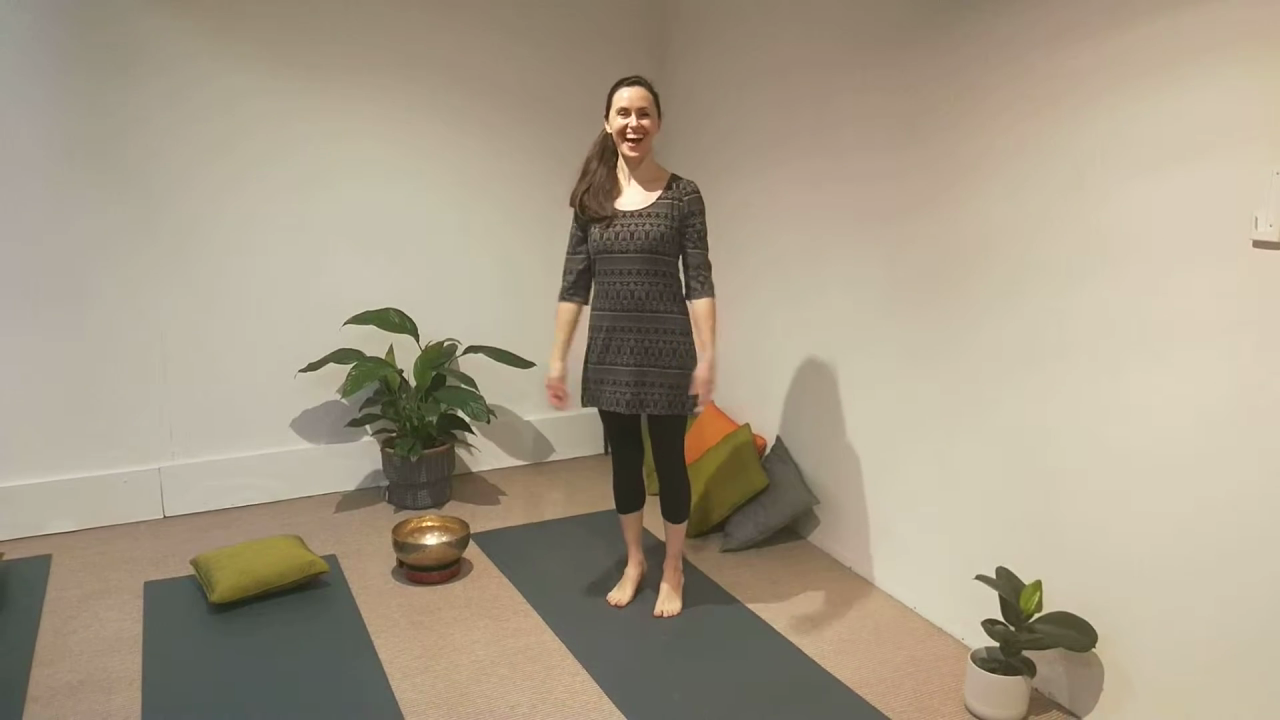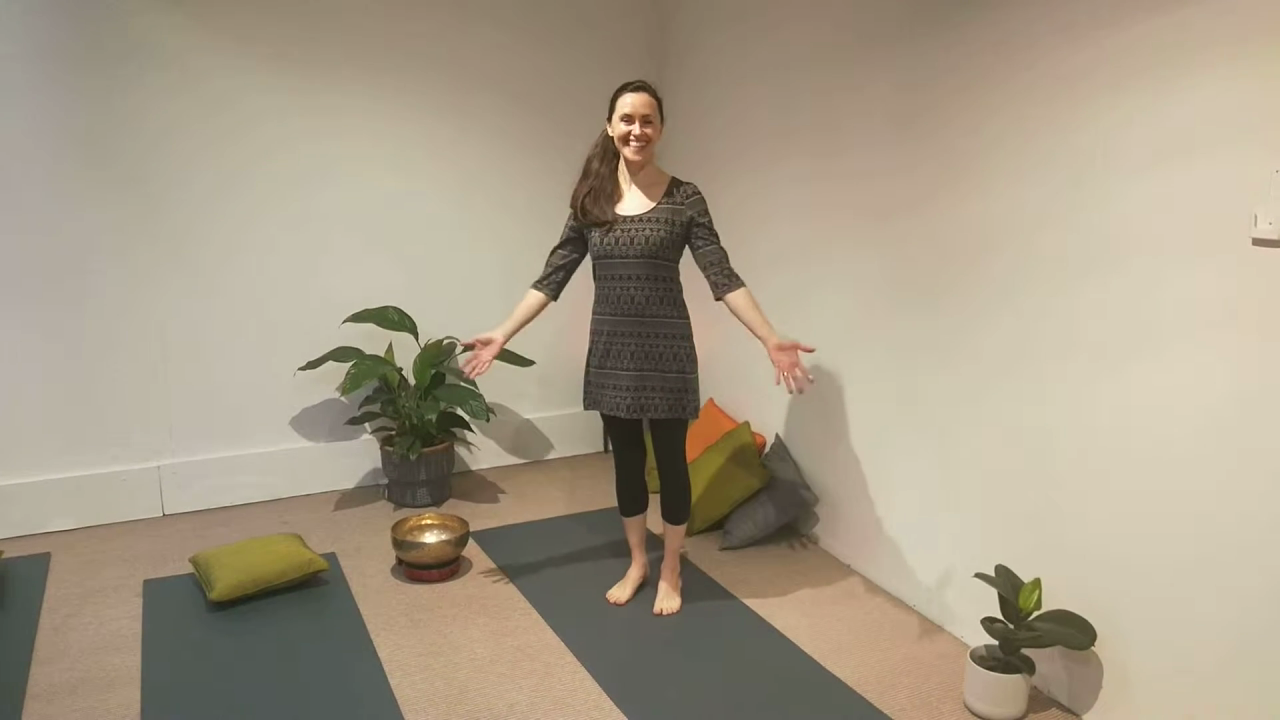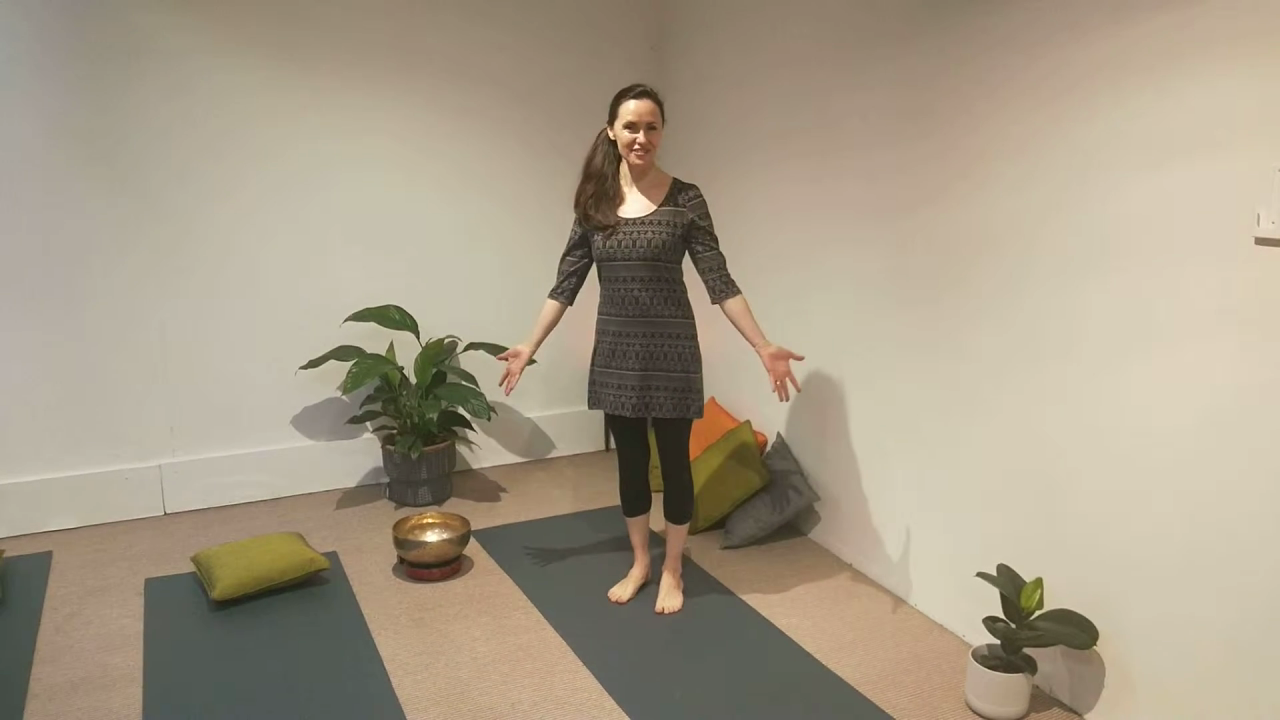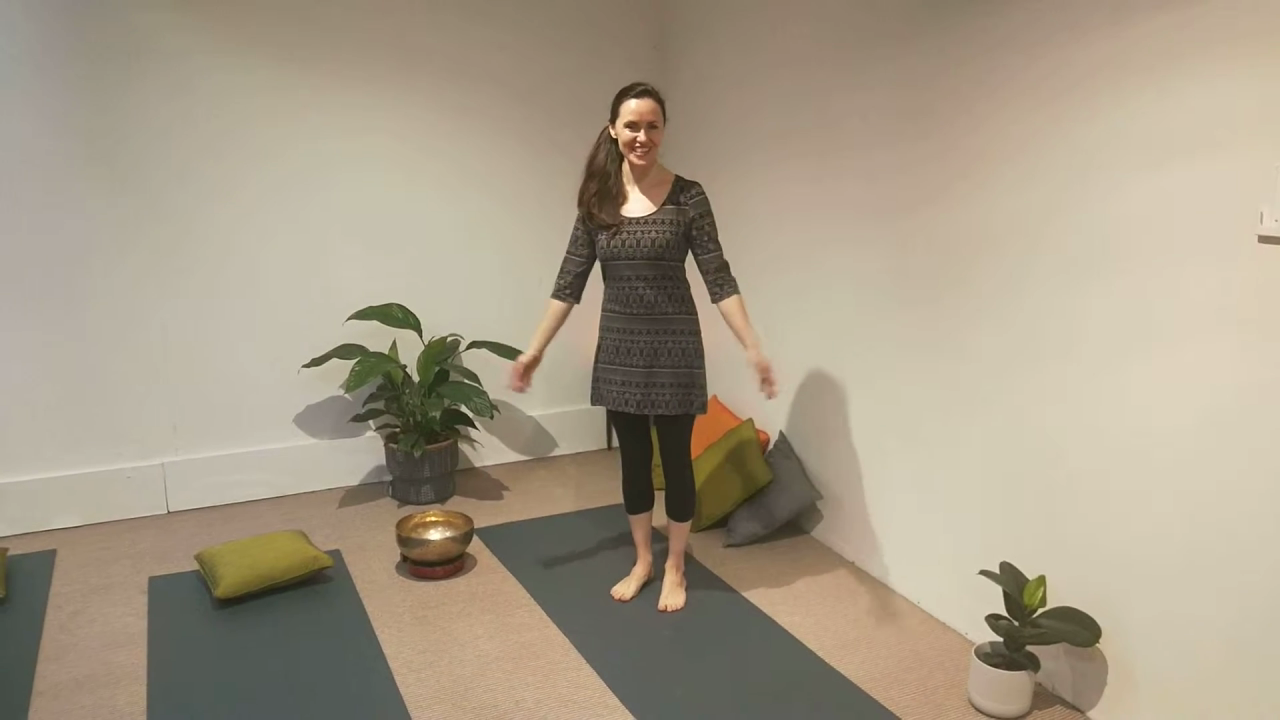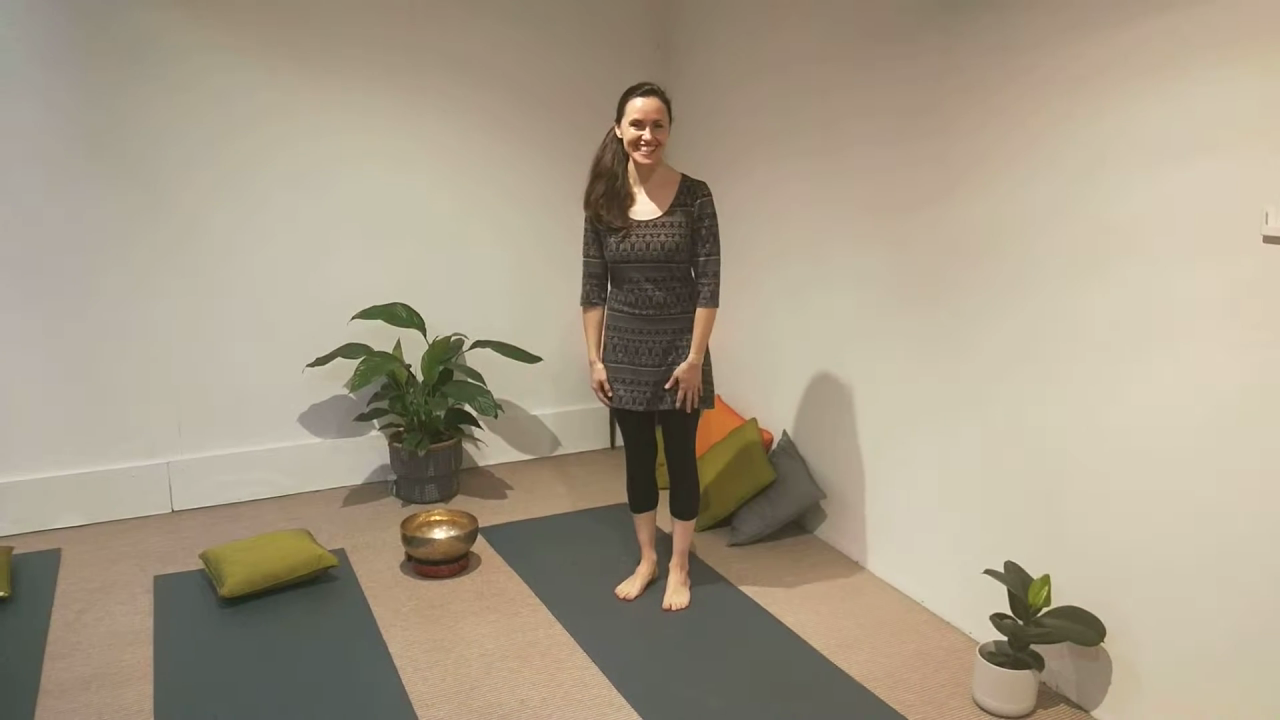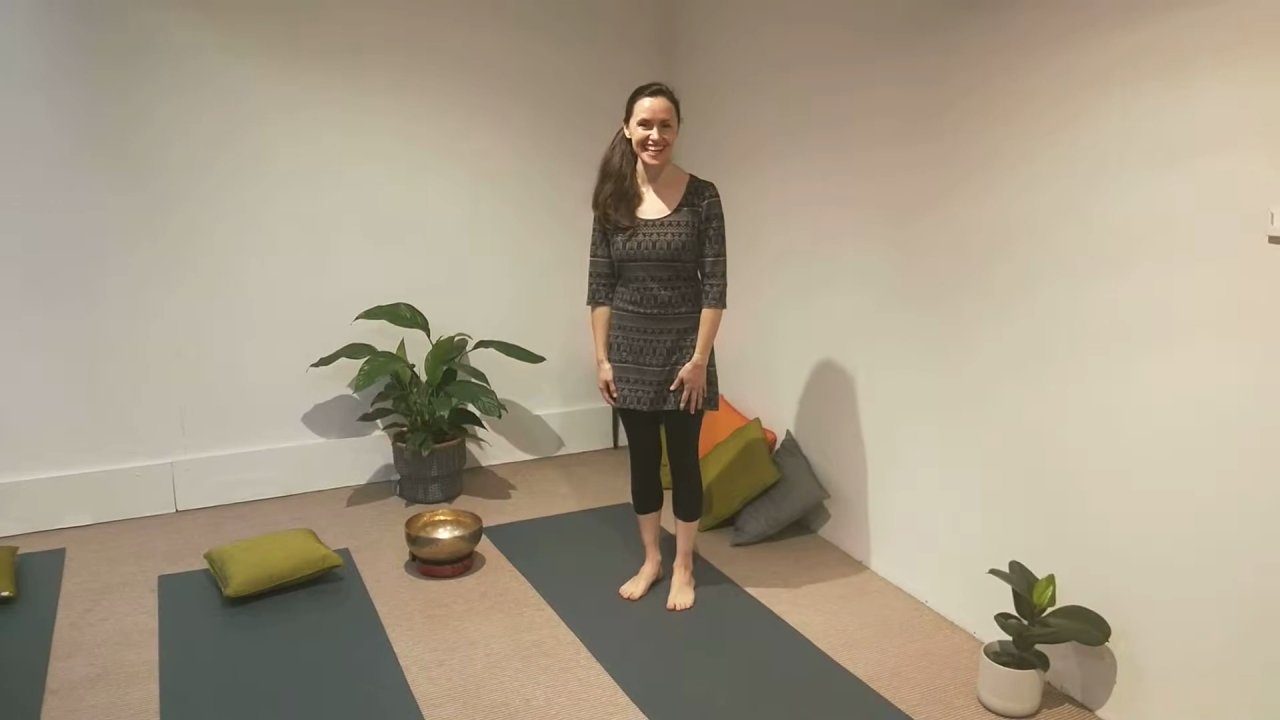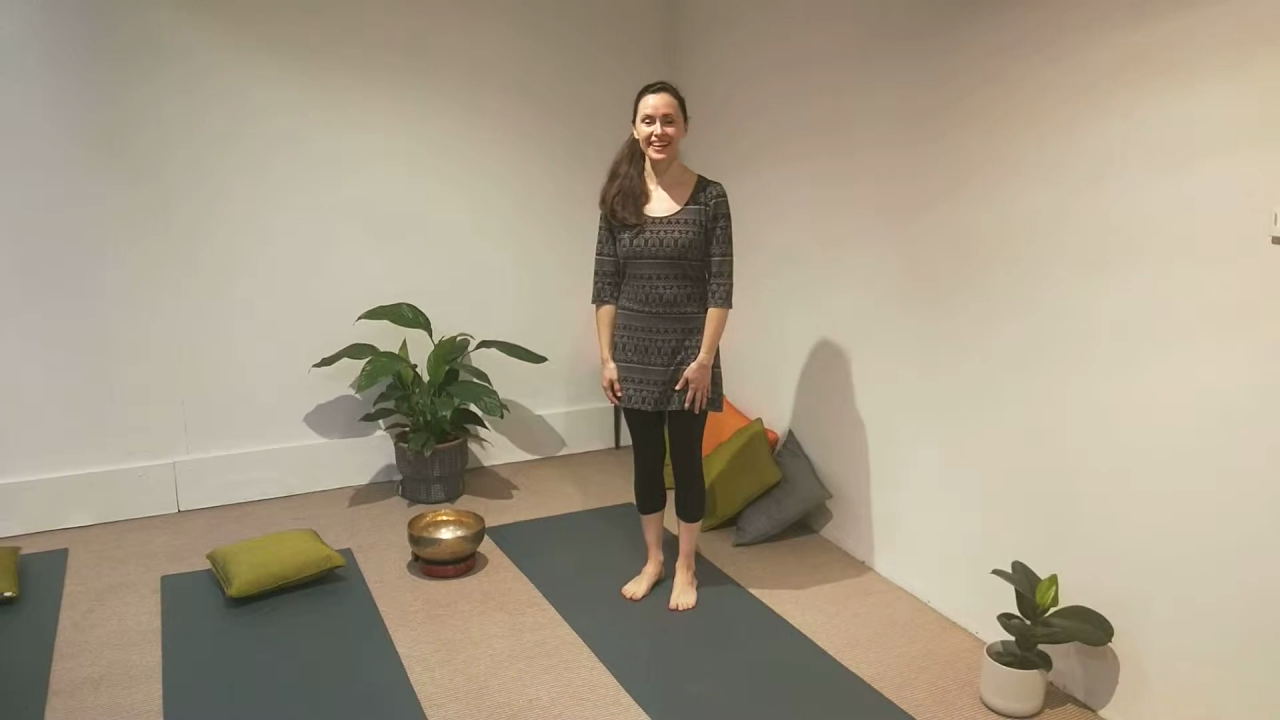
dt=0.4s
person 1, frame 1
left shoulder: (683, 194)
right shoulder: (591, 196)
left elbow: (700, 283)
right elbow: (573, 284)
left wrist: (706, 357)
right wrist: (558, 357)
left hip: (666, 346)
right hip: (609, 348)
left knee: (669, 459)
right knee: (624, 458)
left ankle: (672, 572)
right ankle: (634, 562)
person 1, frame 2
left shoulder: (684, 198)
right shoulder: (591, 198)
left elbow: (722, 277)
right elbow: (552, 277)
left wrist: (771, 339)
right wrist: (502, 334)
left hip: (665, 349)
right hip: (610, 349)
left knee: (670, 460)
right knee: (627, 459)
left ankle: (671, 571)
right ankle: (637, 563)
person 1, frame 3
left shoulder: (685, 200)
right shoulder: (594, 200)
left elbow: (719, 281)
right elbow: (566, 282)
left wrist: (763, 347)
right wrist: (530, 346)
left hip: (670, 348)
right hip: (615, 350)
left knee: (673, 461)
right knee: (630, 460)
left ankle: (672, 570)
right ankle: (639, 562)
person 1, frame 4
left shoulder: (687, 196)
right shoulder: (598, 199)
left elbow: (719, 279)
right elbow: (569, 280)
left wrist: (753, 347)
right wrist: (535, 348)
left hip: (673, 345)
right hip: (618, 346)
left knee: (675, 458)
right knee: (633, 457)
left ankle: (675, 568)
right ankle: (642, 560)
person 1, frame 5
left shoulder: (694, 195)
right shoulder: (604, 199)
left elbow: (708, 284)
right elbow: (593, 286)
left wrist: (695, 358)
right wrist: (594, 358)
left hip: (678, 345)
right hip: (624, 348)
left knee: (680, 458)
right knee: (638, 457)
left ankle: (679, 567)
right ankle: (646, 560)
person 1, frame 6
left shoulder: (702, 196)
right shoulder: (612, 198)
left elbow: (715, 285)
right elbow: (600, 284)
left wrist: (699, 358)
right wrist: (602, 357)
left hip: (683, 347)
right hip: (630, 348)
left knee: (683, 459)
right knee: (642, 458)
left ankle: (683, 568)
right ankle: (651, 560)
person 1, frame 7
left shoulder: (710, 196)
right shoulder: (619, 197)
left elbow: (721, 286)
right elbow: (605, 283)
left wrist: (705, 358)
right wrist: (606, 356)
left hip: (687, 347)
right hip: (634, 348)
left knee: (685, 459)
right knee: (646, 457)
left ankle: (685, 568)
right ankle: (653, 560)
